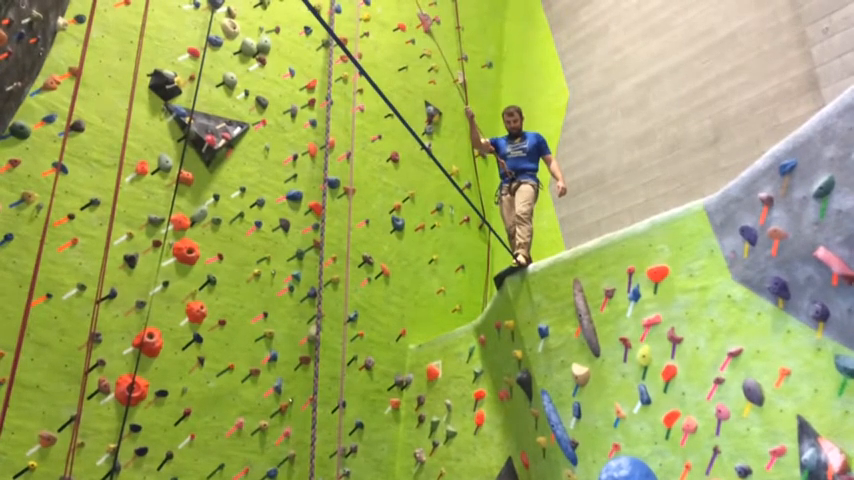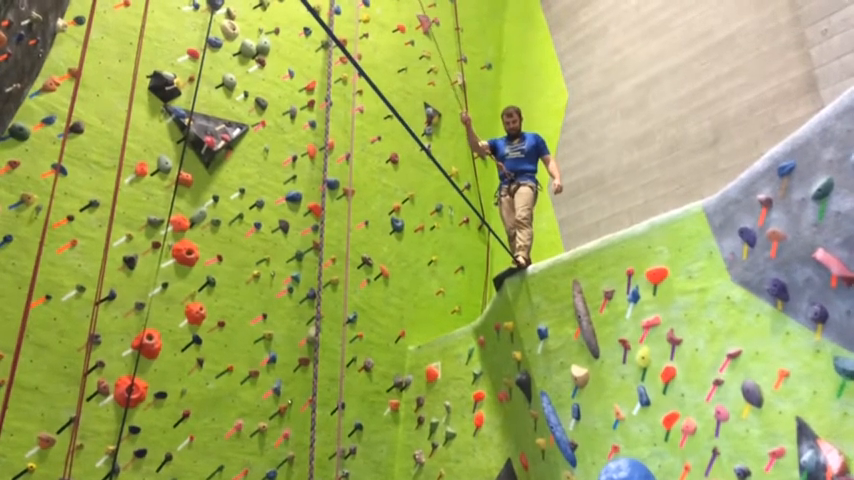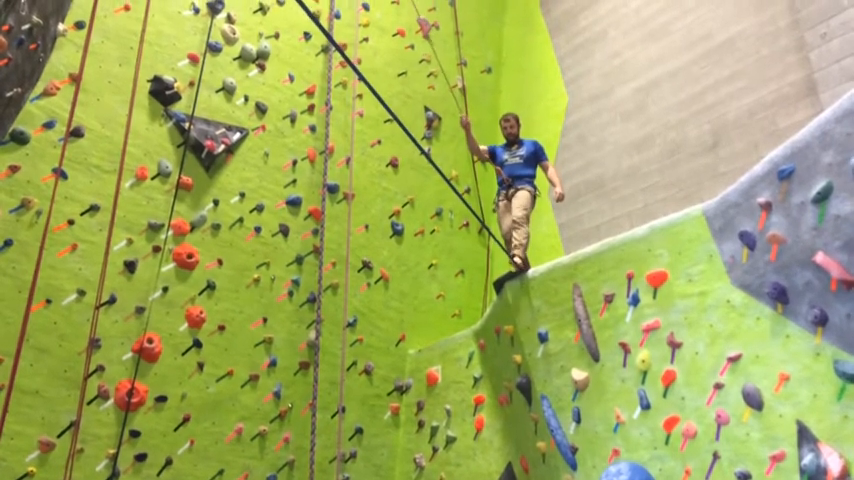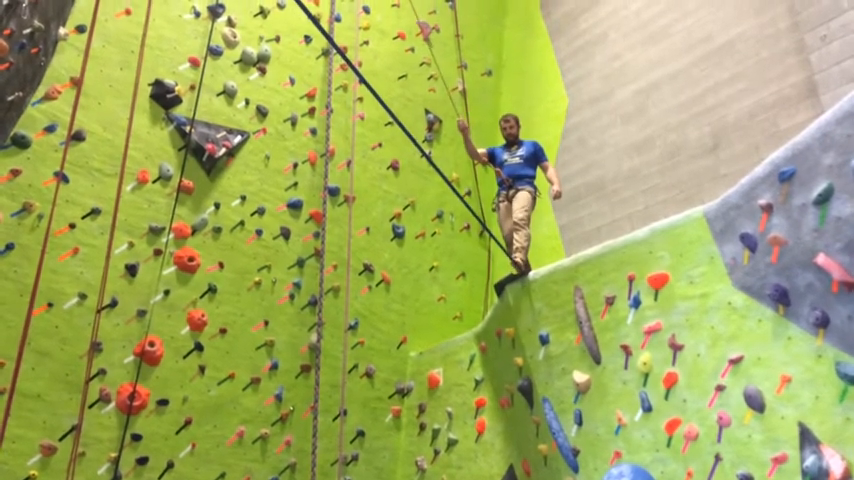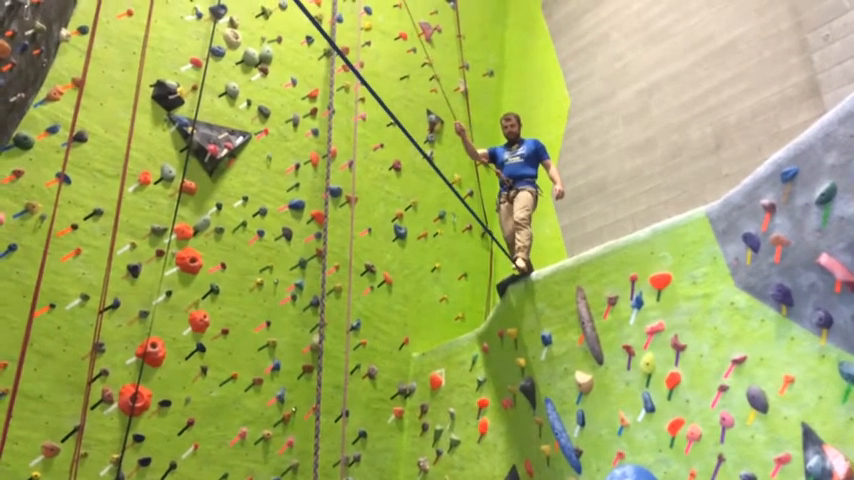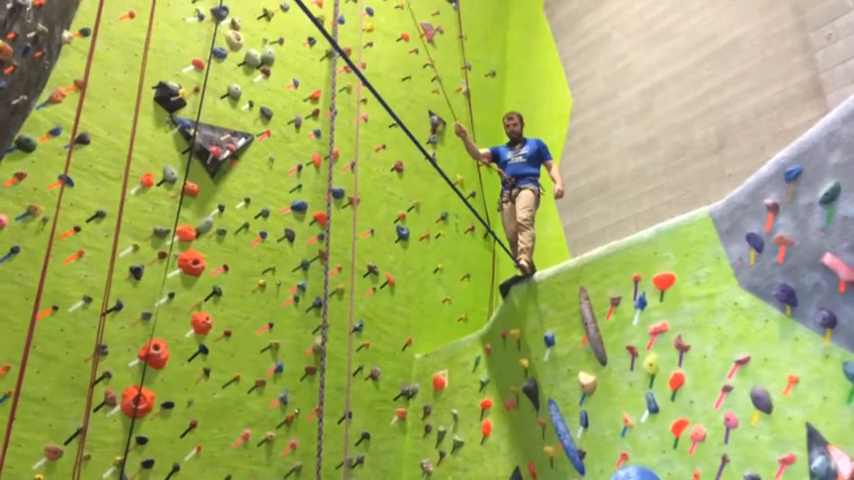
dt=0.4s
person 1, frame 1
left shoulder: (535, 138)
right shoulder: (499, 142)
left elbow: (550, 161)
right elbow: (478, 144)
left wrist: (560, 180)
right wrist: (472, 122)
left hip: (526, 182)
right hip: (506, 187)
left knee: (523, 214)
right knee: (511, 227)
left ankle: (522, 254)
right ankle: (525, 263)
person 1, frame 2
left shoulder: (534, 138)
right shoulder: (498, 143)
left elbow: (549, 161)
right elbow: (477, 147)
left wrist: (556, 178)
right wrist: (468, 127)
left hip: (525, 183)
right hip: (505, 188)
left knee: (522, 218)
right knee: (511, 228)
left ankle: (522, 256)
right ankle: (524, 266)
person 1, frame 3
left shoulder: (532, 145)
right shoulder: (497, 150)
left elbow: (548, 168)
right elbow: (476, 151)
left wrist: (557, 186)
right wrist: (468, 131)
left hip: (524, 188)
right hip: (503, 193)
left knee: (519, 218)
right knee: (507, 232)
left ankle: (518, 256)
right ankle: (524, 269)
person 1, frame 4
left shoulder: (532, 146)
right shoulder: (496, 151)
left elbow: (547, 168)
right elbow: (475, 154)
left wrist: (556, 184)
right wrist: (466, 135)
left hip: (524, 188)
right hip: (503, 194)
left knee: (520, 220)
right knee: (508, 235)
left ankle: (520, 259)
right ankle: (525, 272)
person 1, frame 5
left shoulder: (534, 144)
right shoulder: (498, 151)
left elbow: (549, 166)
right elbow: (475, 155)
left wrist: (558, 183)
right wrist: (464, 136)
left hip: (525, 188)
right hip: (505, 194)
left knee: (521, 219)
right knee: (509, 235)
left ankle: (521, 259)
right ankle: (527, 272)
person 1, frame 6
left shoulder: (536, 144)
right shoulder: (500, 150)
left elbow: (551, 166)
right elbow: (477, 154)
left wrist: (558, 183)
right wrist: (465, 137)
left hip: (527, 187)
right hip: (507, 193)
left knee: (524, 220)
right knee: (512, 235)
left ankle: (525, 260)
right ankle: (530, 273)
